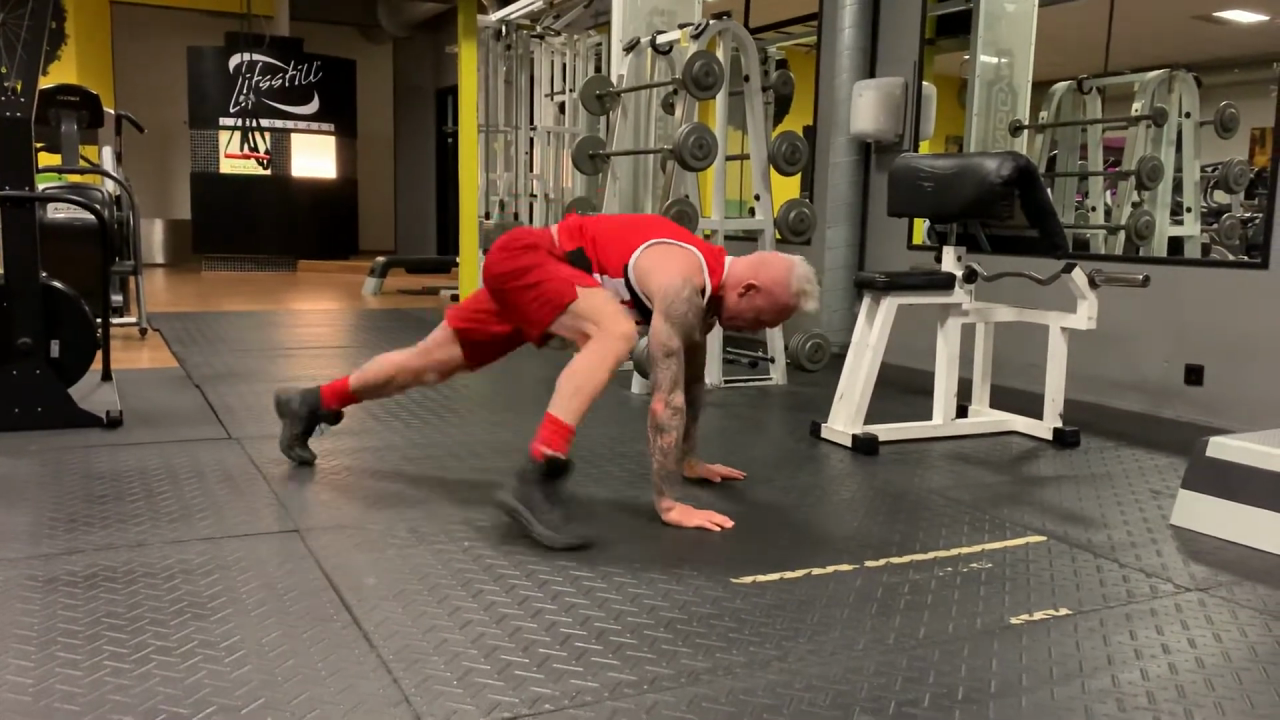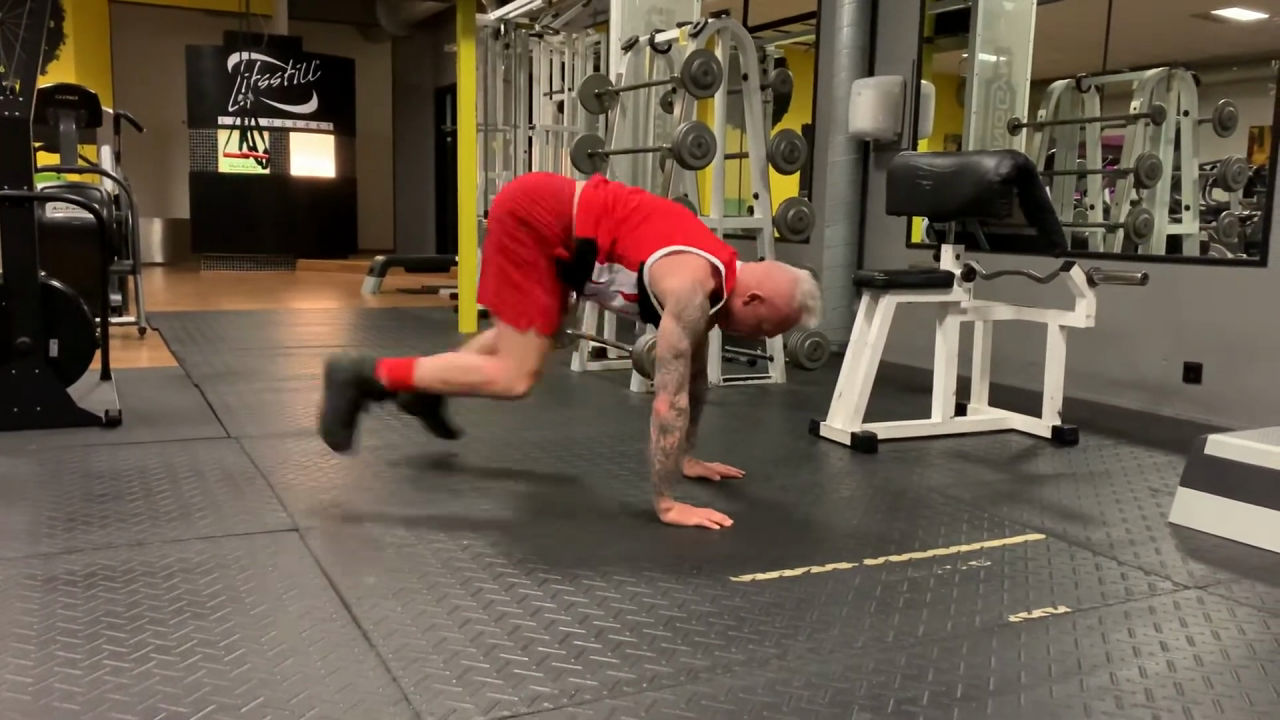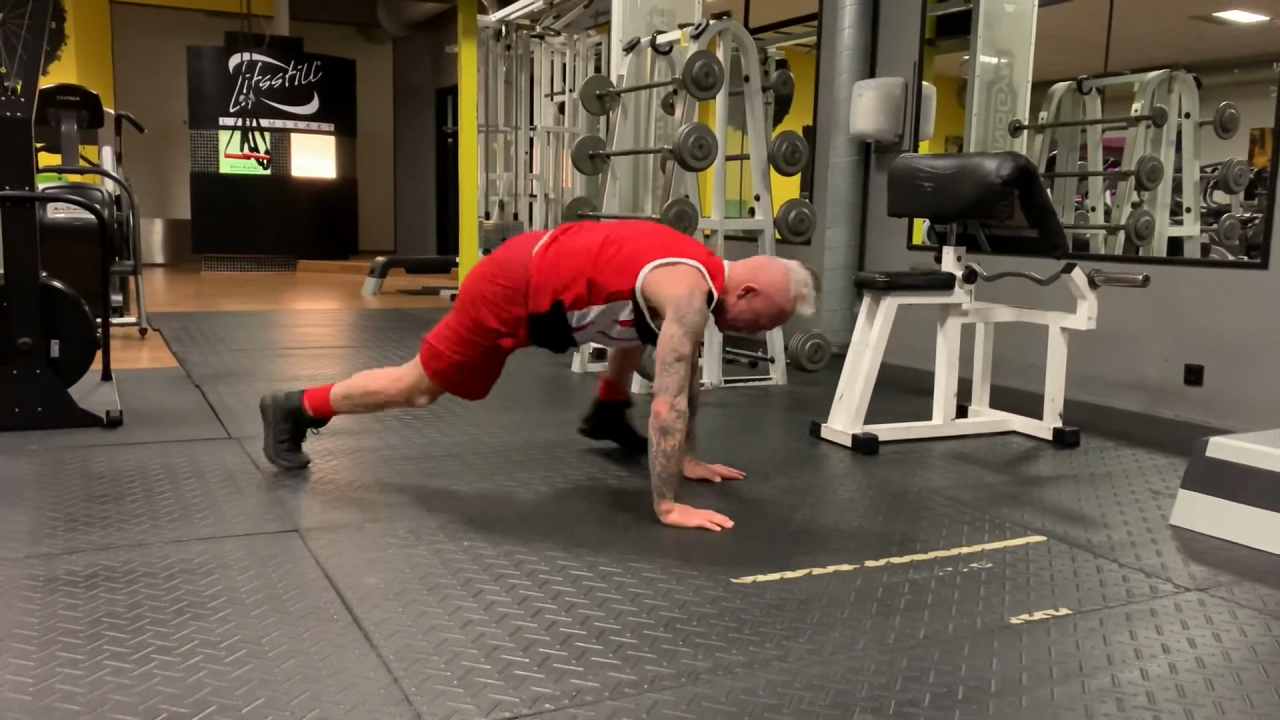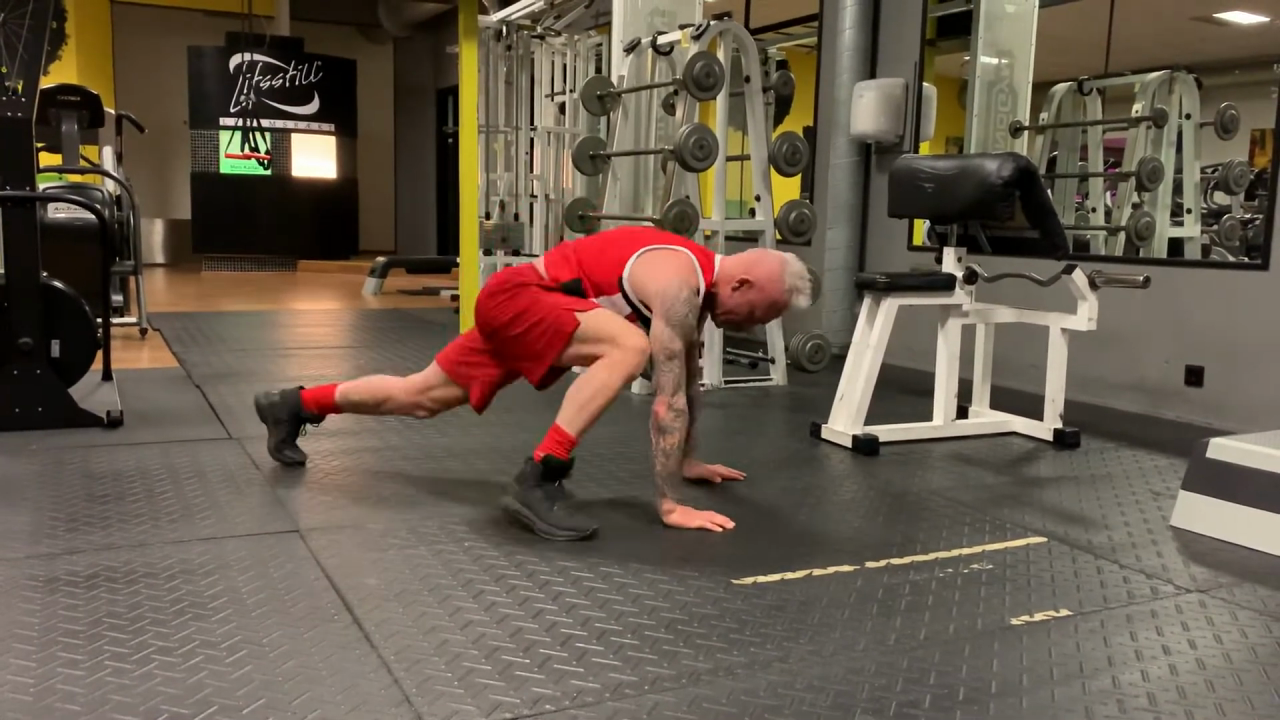
dt=0.5s
person 1, frame 1
left shoulder: (708, 279)
right shoulder: (682, 282)
left elbow: (690, 376)
right elbow: (666, 394)
left wrist: (688, 461)
right wrist: (670, 502)
left hip: (545, 267)
right hip: (523, 259)
left knee: (432, 364)
right knee: (615, 338)
left ankle: (314, 405)
right ankle: (538, 477)
person 1, frame 2
left shoulder: (714, 279)
right shoulder: (698, 285)
left elbow: (693, 370)
right elbow: (671, 395)
left wrist: (686, 457)
right wrist: (669, 501)
left hip: (554, 206)
right hip: (536, 215)
left knee: (531, 331)
right knee: (516, 376)
left ankle: (422, 386)
right ankle: (363, 377)
person 1, frame 3
left shoulder: (702, 275)
right shoulder: (689, 292)
left elbow: (684, 374)
right elbow: (670, 399)
left wrist: (688, 459)
right wrist: (669, 505)
left hip: (540, 260)
right hip: (510, 289)
left knee: (652, 330)
right knee: (418, 387)
left ankle: (605, 415)
right ankle: (294, 409)
person 1, frame 4
left shoulder: (699, 279)
right shoulder: (678, 283)
left elbow: (686, 378)
right elbow: (667, 398)
left wrist: (687, 460)
right wrist: (670, 503)
left hip: (533, 310)
right hip: (514, 300)
left knee: (420, 397)
right knee: (630, 347)
left ankle: (293, 405)
right ankle: (540, 479)
